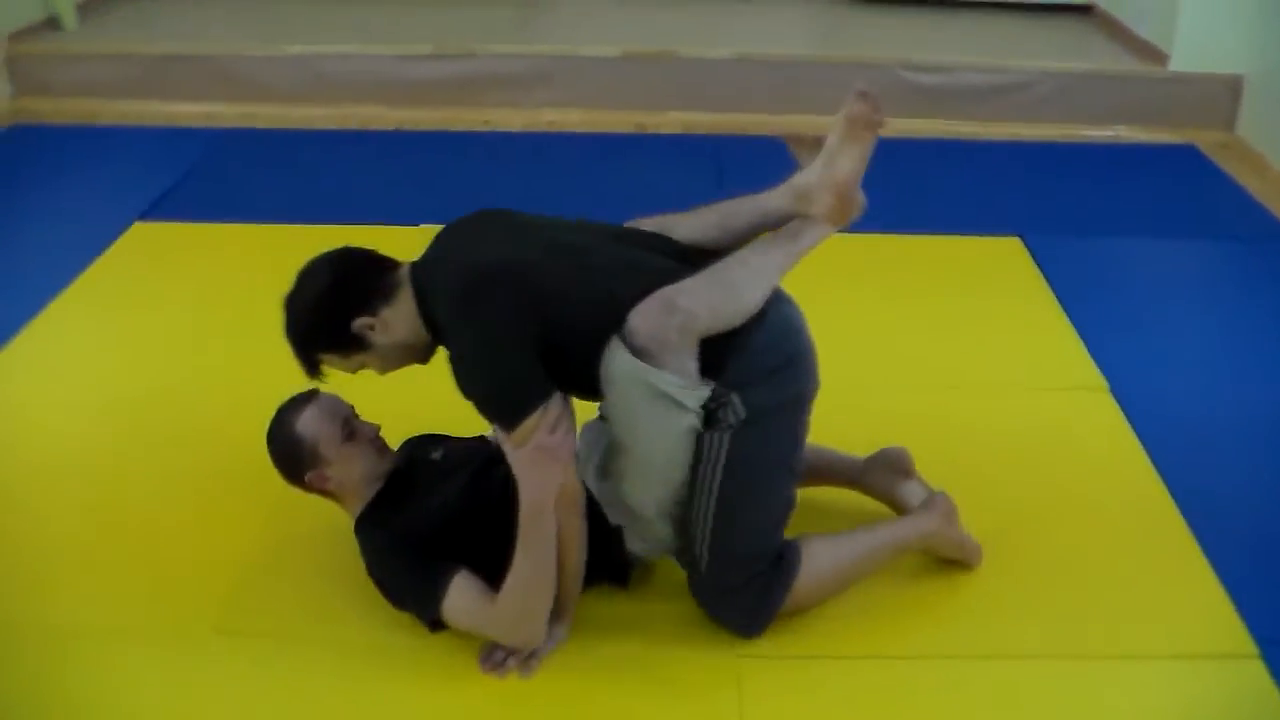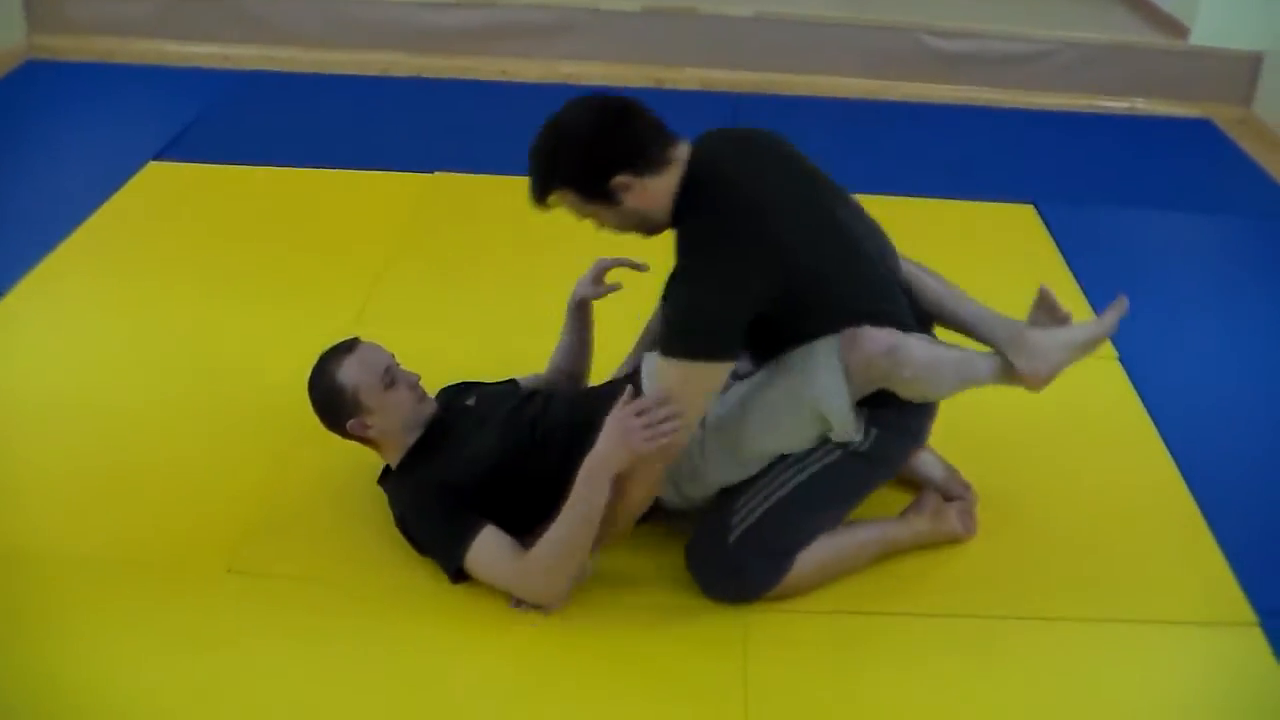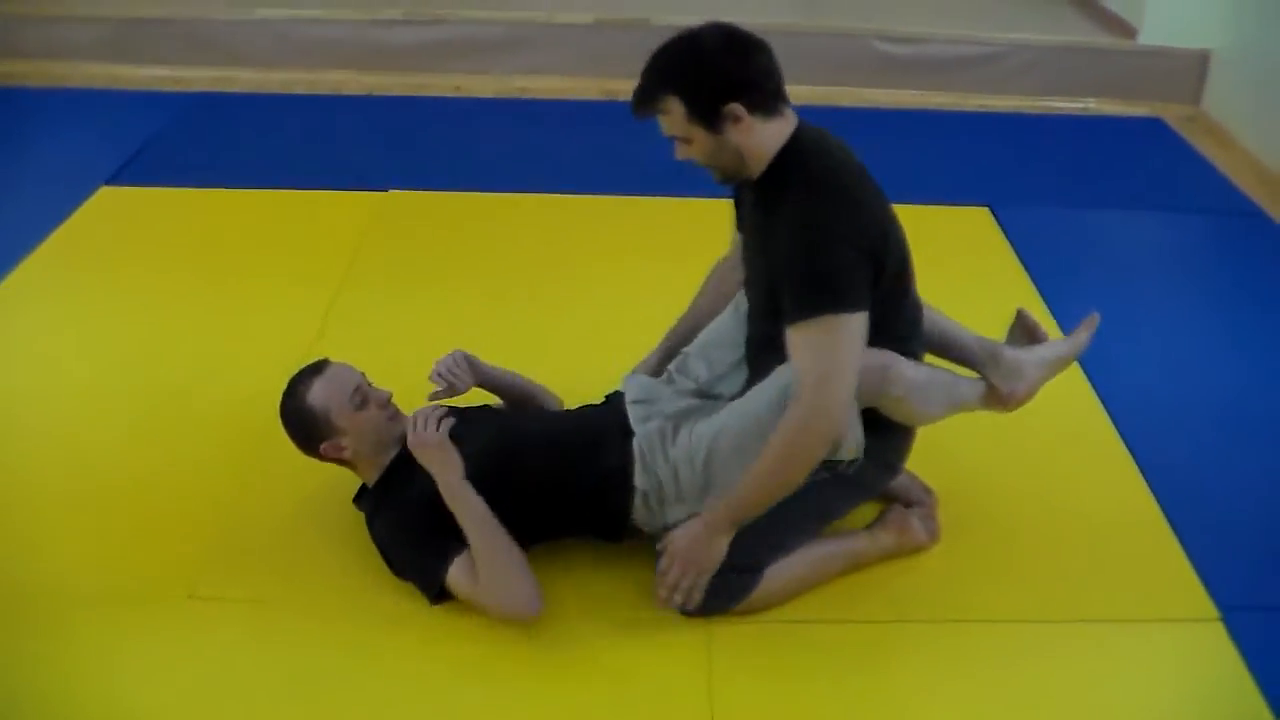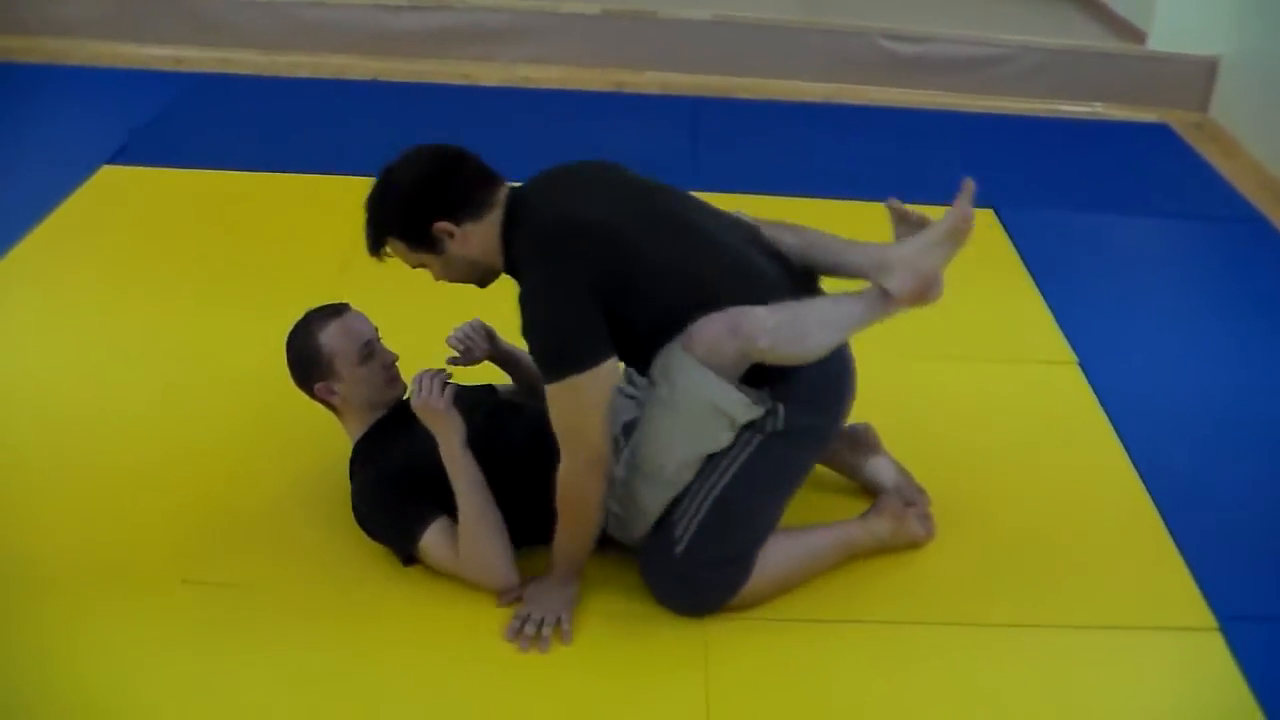
dt=0.5s
person 1, frame 1
left shoulder: (417, 454)
right shoulder: (393, 549)
right elbow: (518, 629)
right wrist: (536, 498)
right hip: (631, 522)
left ankle: (866, 472)
person 1, frame 2
left shoulder: (456, 400)
right shoulder: (425, 502)
right elbow: (546, 586)
left wrist: (583, 301)
right wrist: (605, 464)
left hip: (660, 386)
right knee: (861, 348)
person 1, frame 3
left shoulder: (425, 429)
right shoulder: (402, 520)
right elbow: (520, 604)
left wrist: (481, 375)
right wrist: (450, 482)
left hip: (643, 409)
right hip: (662, 475)
right knee: (859, 371)
left ankle: (865, 456)
right ankle: (997, 385)
person 1, frame 4
left shoulder: (413, 401)
right shoulder: (380, 487)
left elbow: (549, 400)
right elbow: (497, 573)
left wrist: (496, 347)
right wrist: (450, 436)
left hip: (621, 424)
right hip: (629, 492)
right knee: (709, 337)
left ankle: (840, 449)
person 2, frame 1
left shoulder: (481, 340)
right shoulder: (461, 249)
left elbow: (556, 489)
left wrist: (556, 613)
left hip: (750, 365)
right hip: (756, 324)
left knee: (739, 599)
left ankle: (920, 530)
person 2, frame 2
left shoulder: (712, 268)
right shoulder: (738, 148)
left elbow: (662, 441)
left hip: (873, 405)
right hip: (879, 355)
left knee: (726, 566)
person 2, frame 3
left shoulder: (818, 225)
right shoulder: (779, 159)
left elbow: (823, 412)
right elbow: (741, 267)
left wrist: (717, 526)
right wrist: (661, 357)
left hip: (854, 429)
left knee: (690, 578)
person 2, frame 4
left shoulder: (553, 289)
right shoulder: (562, 191)
left elbow: (586, 463)
left wrist: (564, 579)
left hip: (796, 379)
right hip: (798, 331)
left knee: (686, 578)
